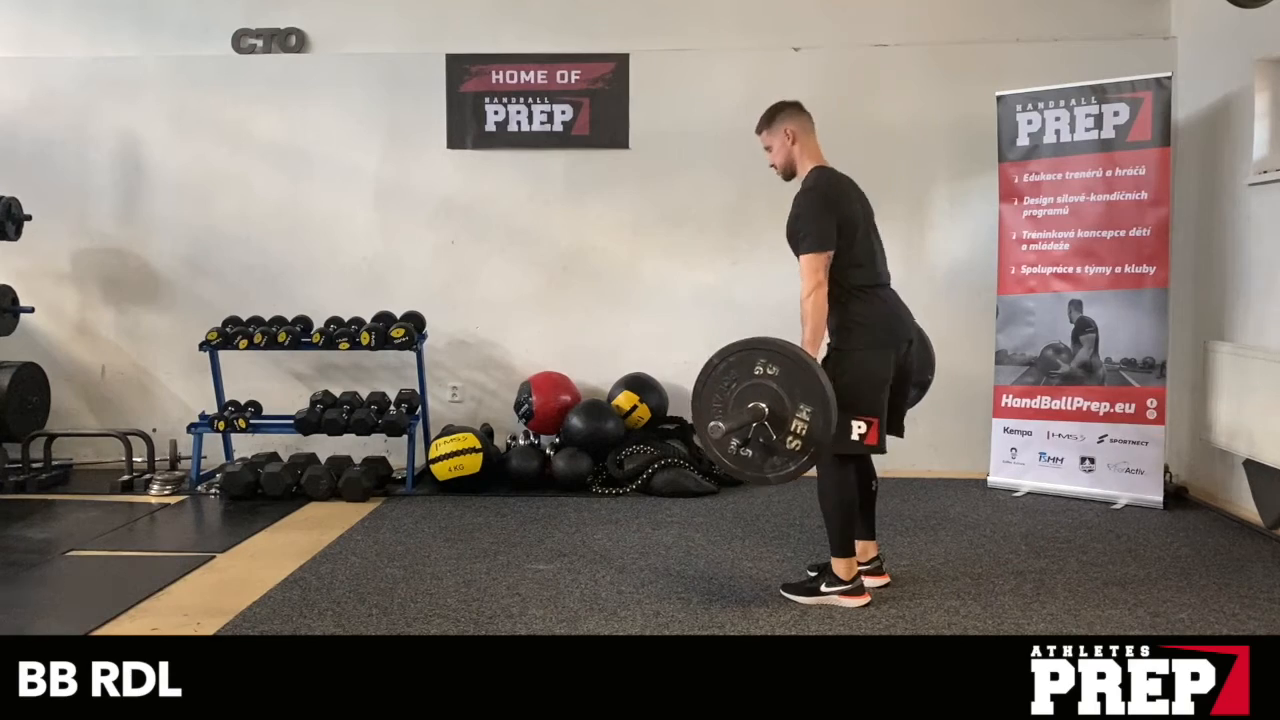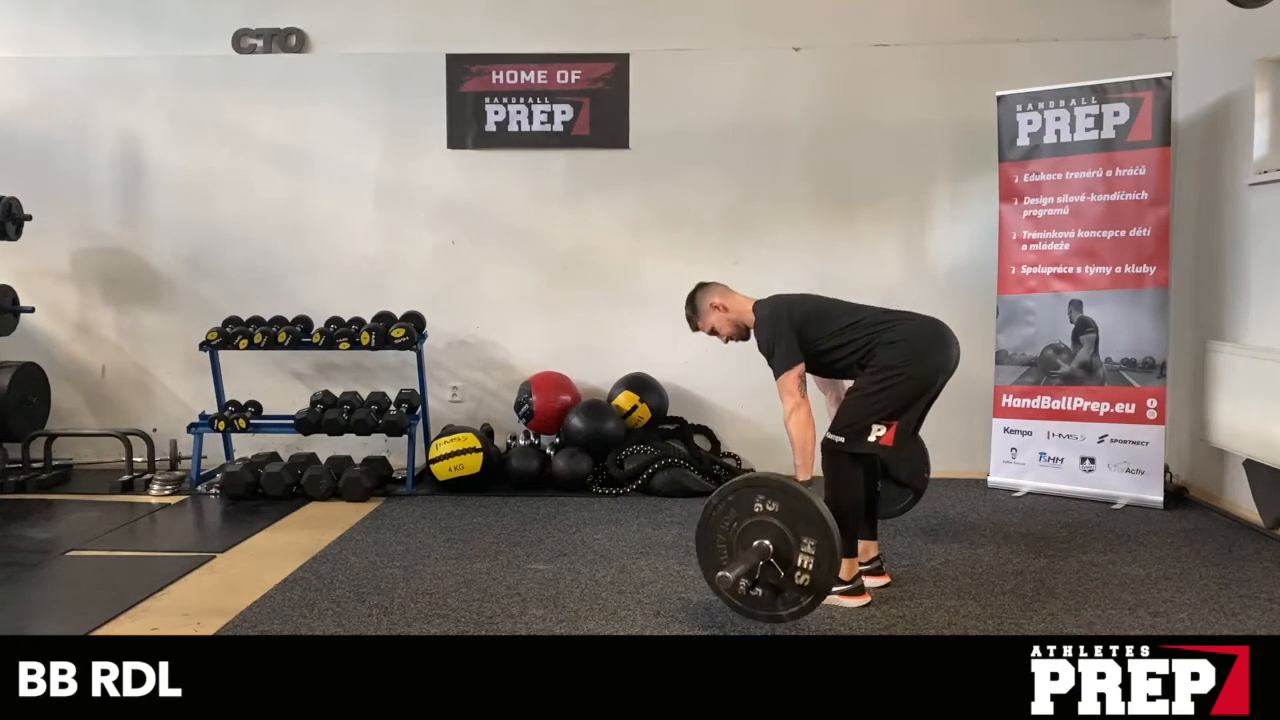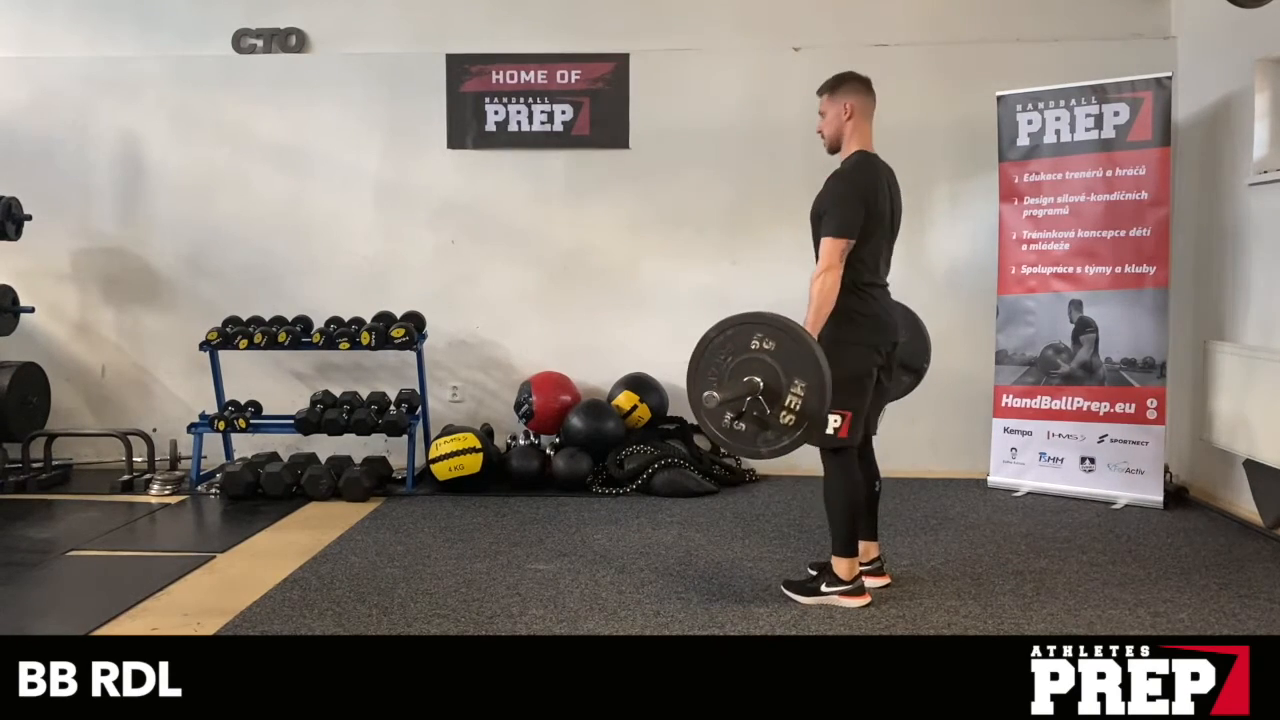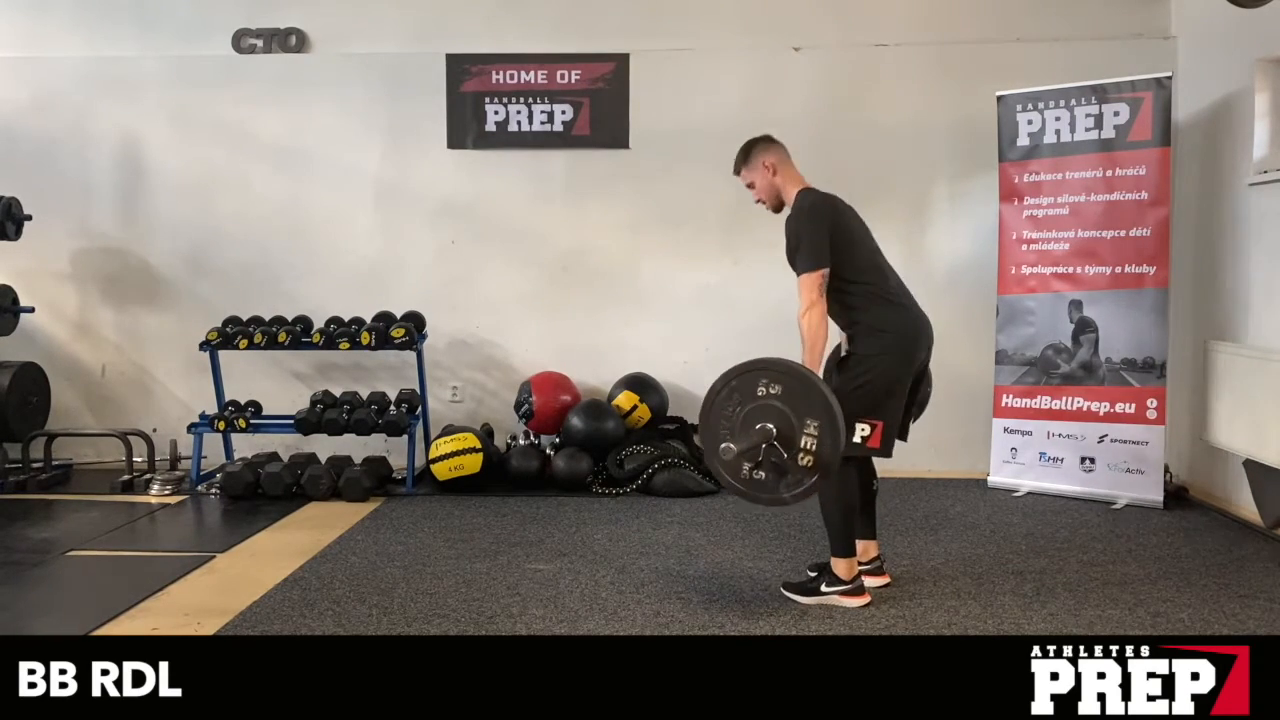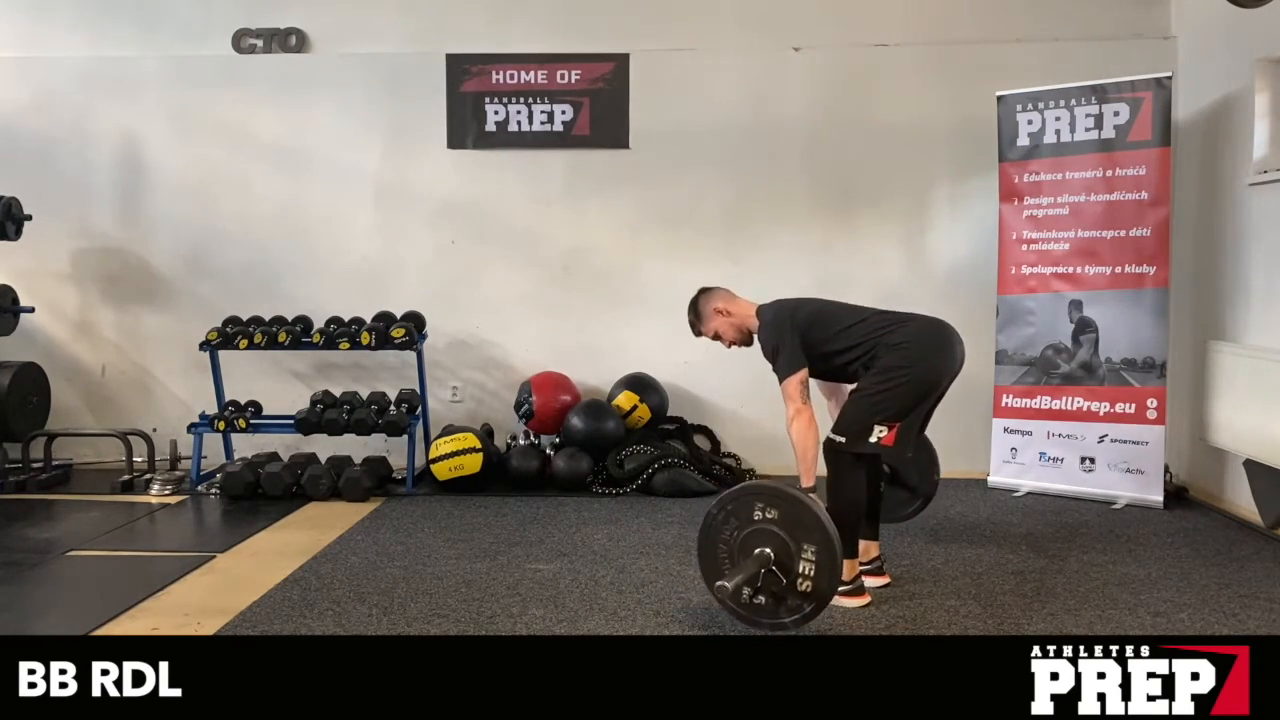
dt=1s
person 1, frame 1
left shoulder: (814, 196)
right shoulder: (841, 187)
left elbow: (815, 287)
left wrist: (806, 362)
right wrist: (817, 355)
left hip: (865, 336)
right hip: (887, 325)
left knee: (833, 448)
right knee: (850, 448)
left ankle: (844, 578)
right ankle: (867, 558)
person 1, frame 2
left shoulder: (770, 323)
right shoulder: (785, 314)
left elbow: (796, 406)
right elbow: (833, 385)
left wrist: (802, 485)
right wrist: (847, 433)
left hip: (913, 352)
right hip: (932, 345)
left knee: (840, 448)
right knee: (855, 445)
left ankle: (844, 577)
right ankle: (868, 558)
person 1, frame 3
left shoulder: (849, 179)
right shoulder: (881, 176)
left elbow: (830, 269)
left wrist: (806, 342)
left hip: (850, 333)
right hip: (876, 325)
left knee: (838, 449)
right knee: (855, 445)
left ankle: (844, 577)
right ankle: (868, 559)
person 1, frame 4
left shoulder: (805, 215)
right shoulder: (827, 208)
left elbow: (813, 305)
right wrist: (849, 356)
left hip: (885, 341)
right hip: (906, 332)
right knee: (850, 448)
left ankle: (843, 578)
right ankle: (868, 559)
person 1, frame 5
left shoulder: (775, 328)
right shoulder: (790, 319)
left elbow: (799, 412)
right elbow: (835, 392)
left wrist: (808, 492)
left hip: (918, 354)
right hip: (938, 346)
left knee: (844, 448)
right knee: (859, 445)
left ankle: (844, 579)
right ankle: (868, 559)
